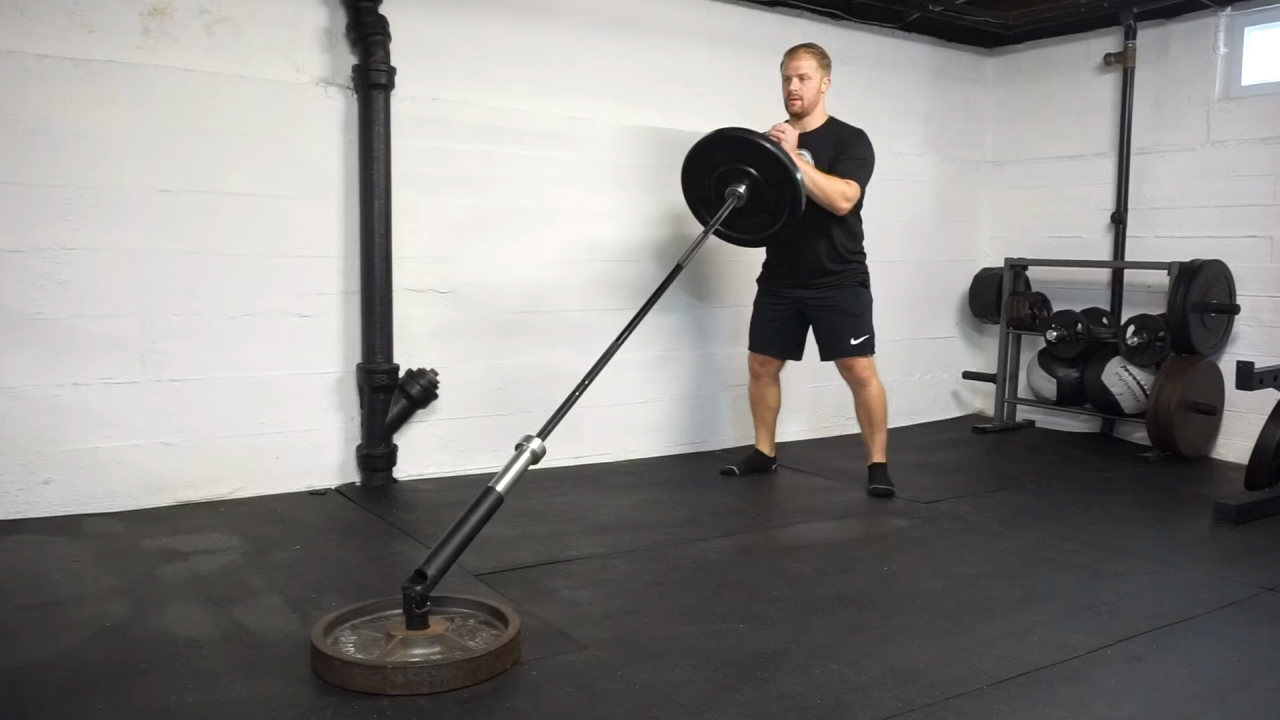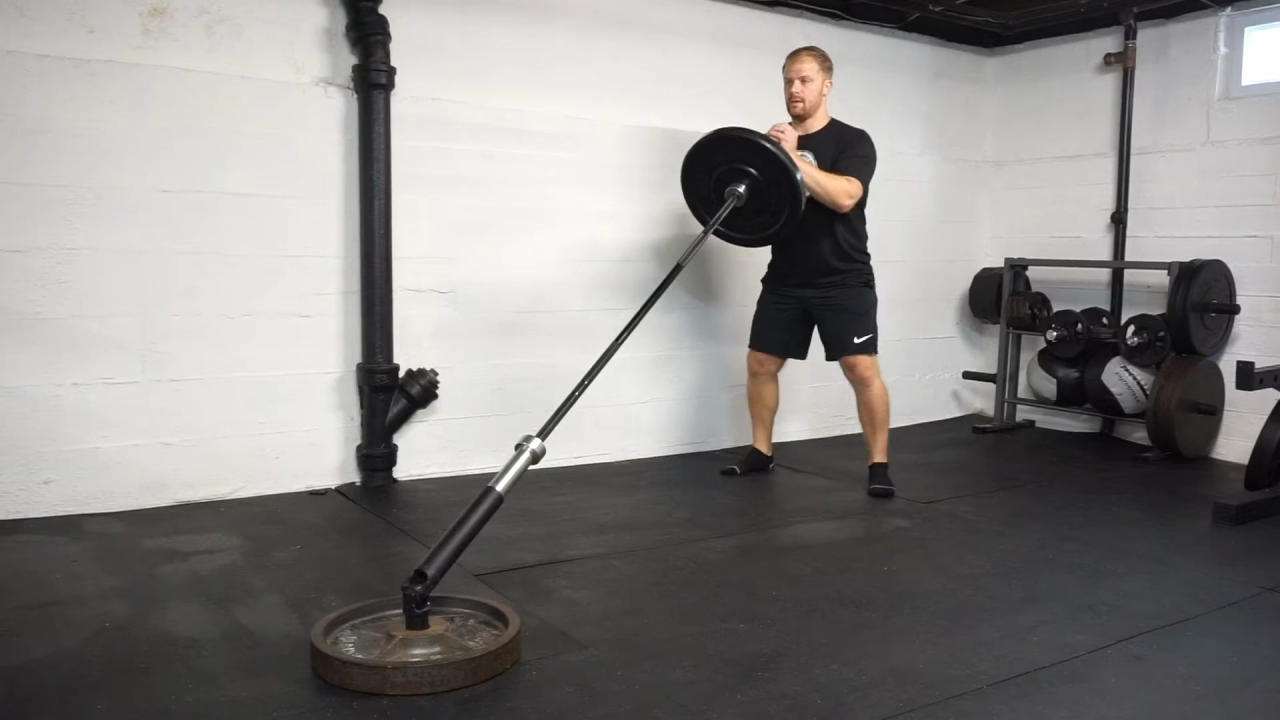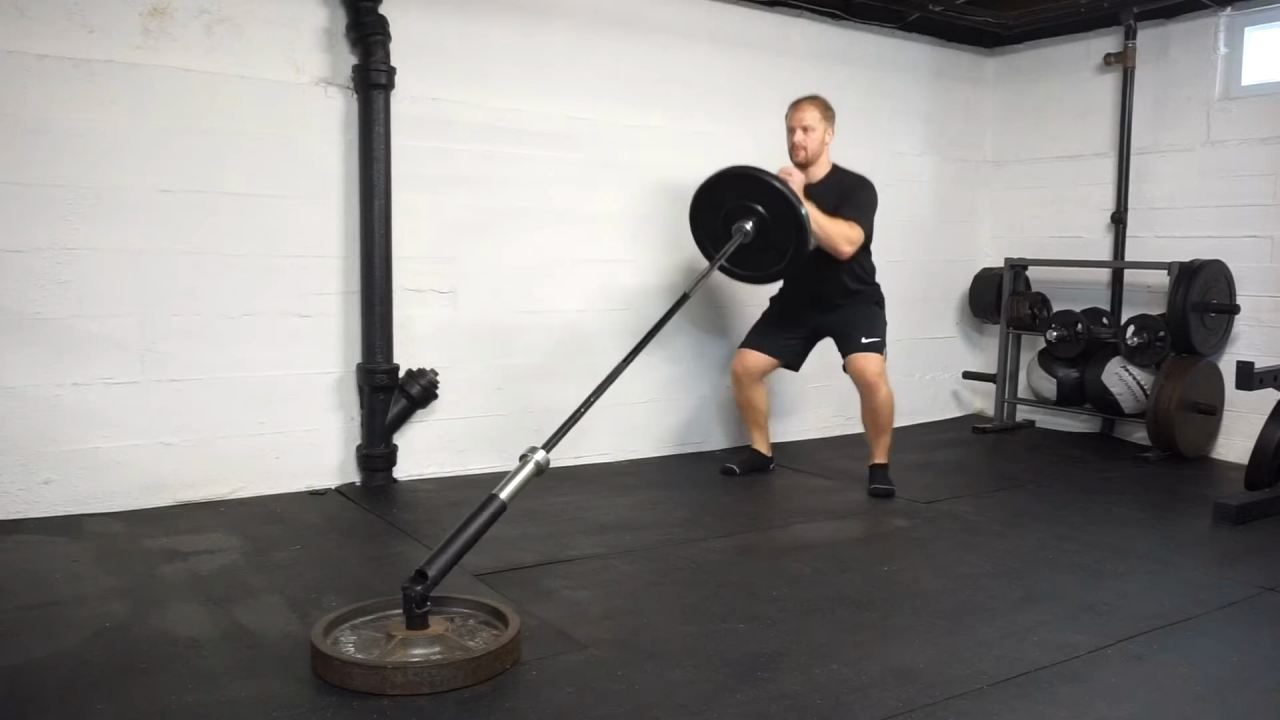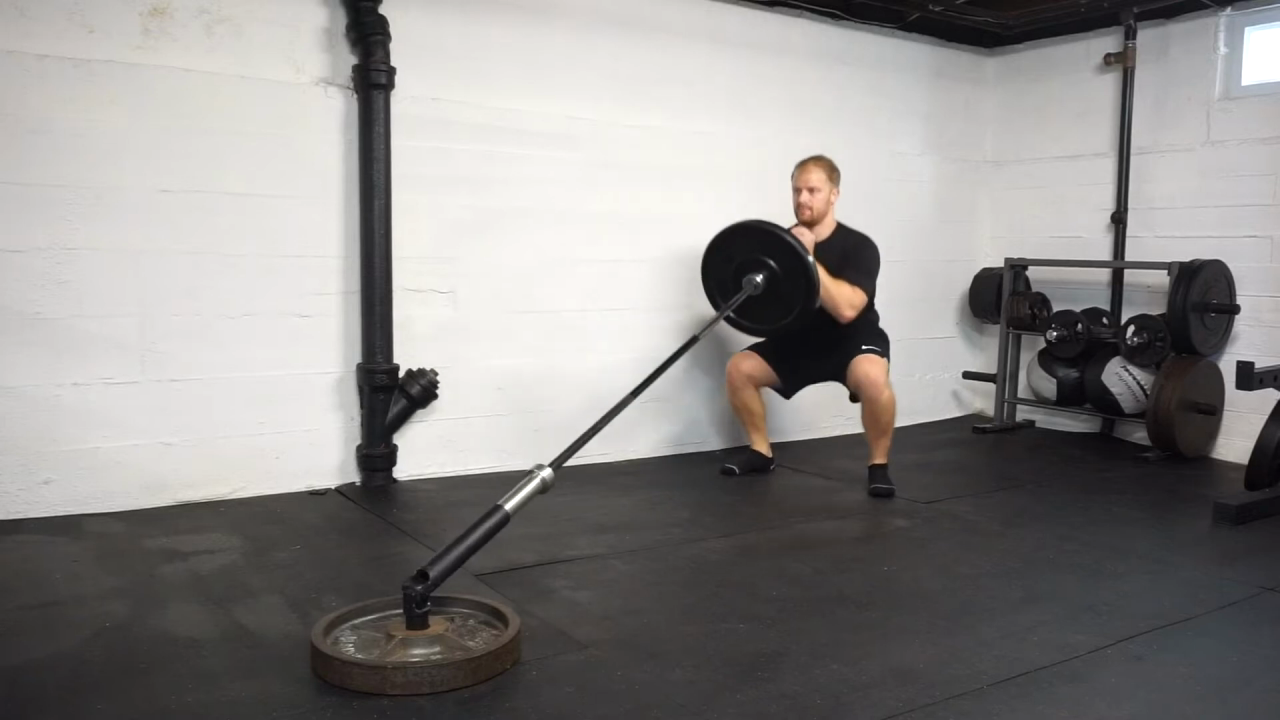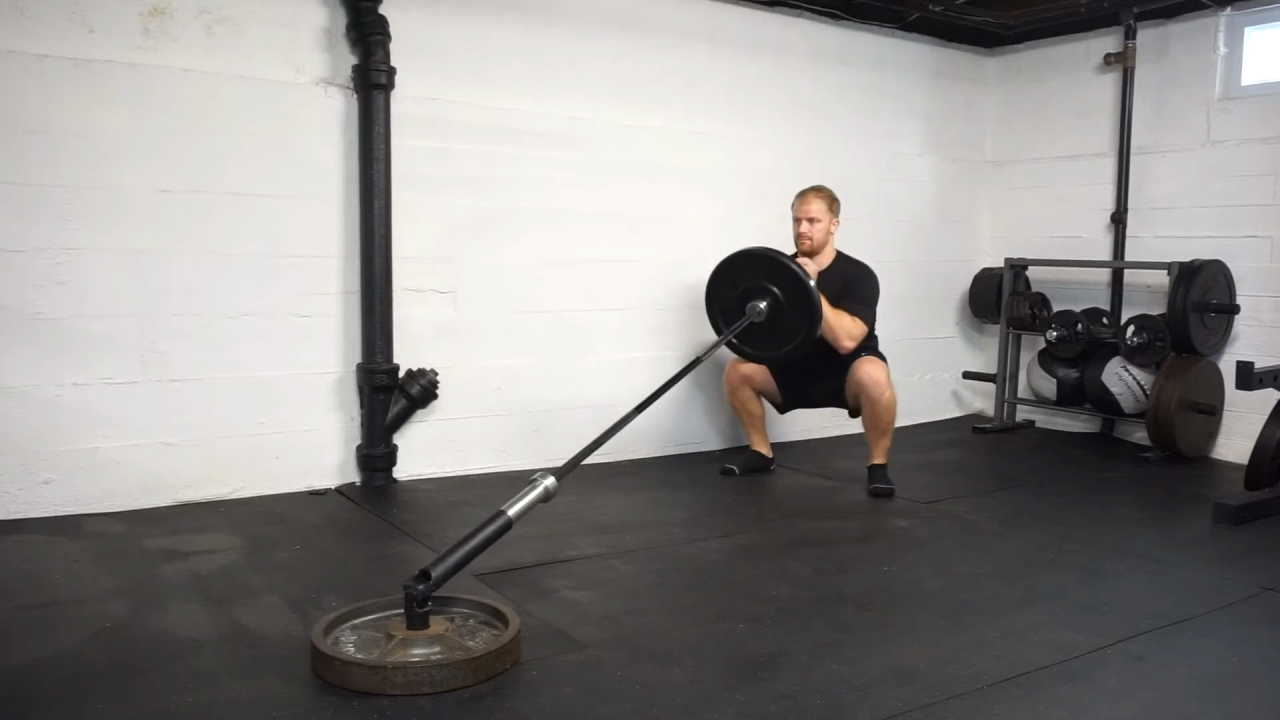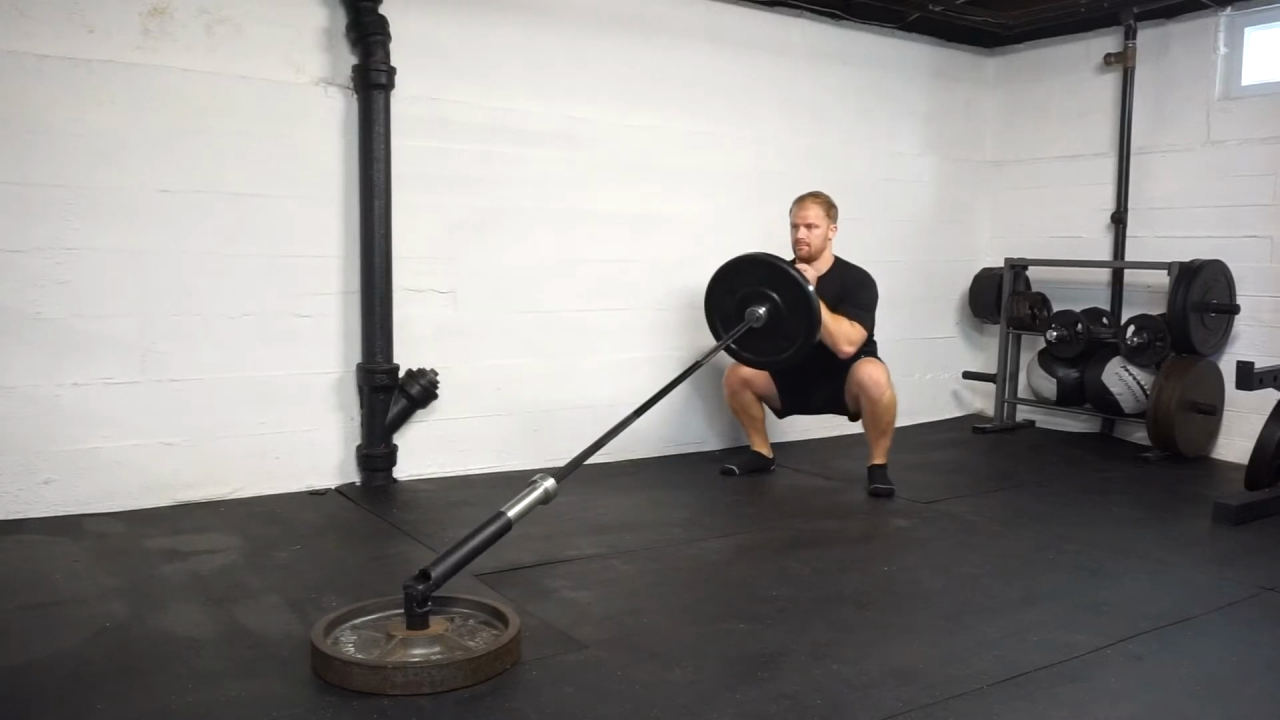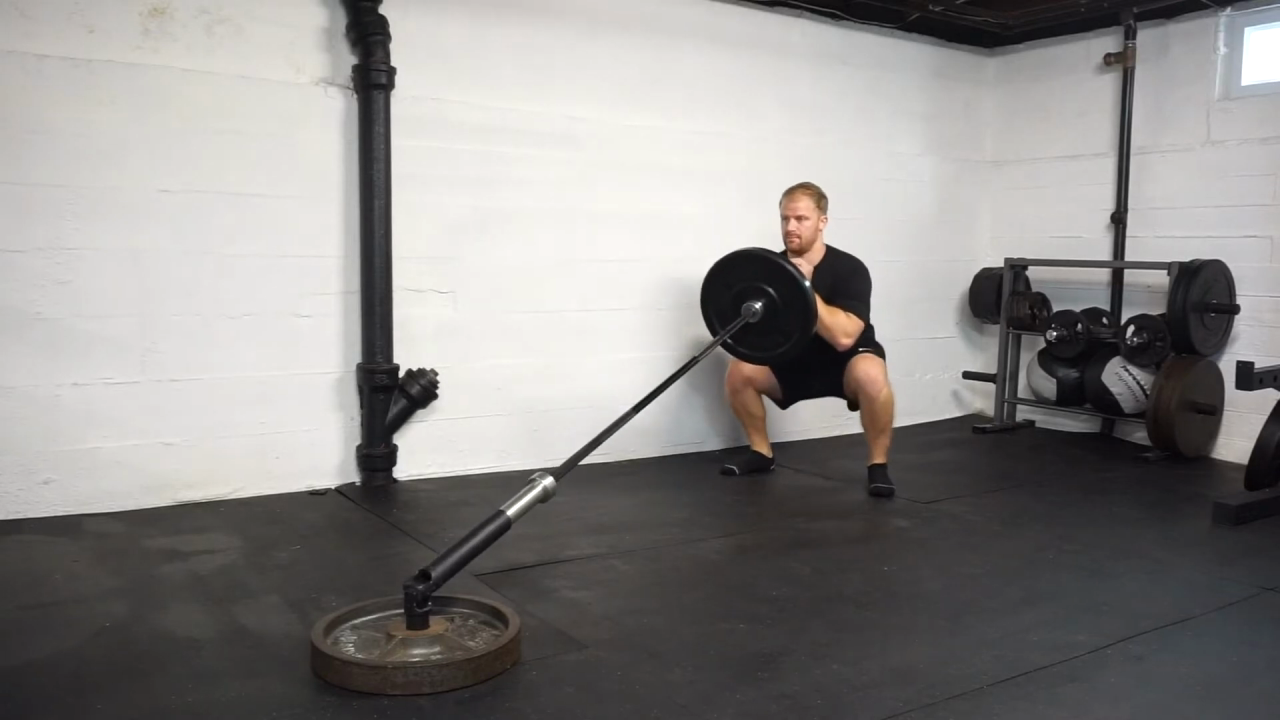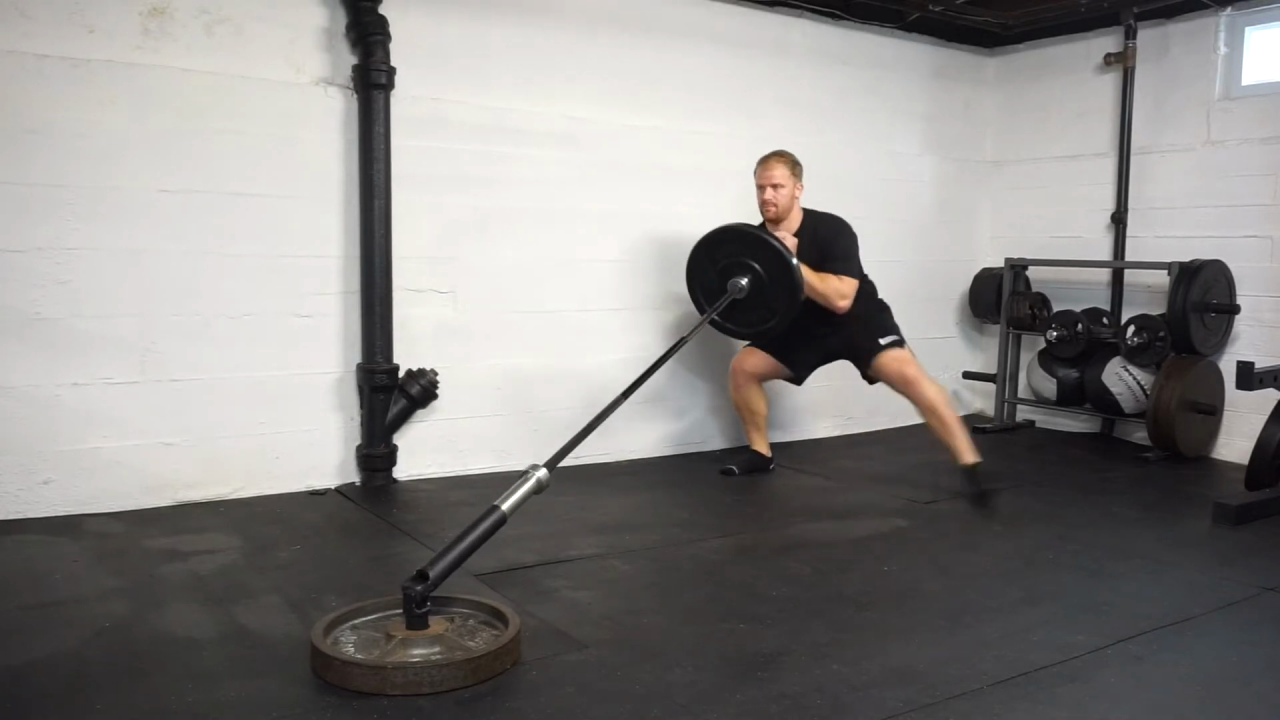
dt=0.4s
person 1, frame 1
left shoulder: (849, 140)
right shoulder: (770, 140)
left elbow: (842, 199)
left wrist: (793, 159)
left hip: (838, 279)
right hip: (780, 278)
left knee: (858, 371)
right knee: (762, 365)
left ankle: (877, 464)
right ankle: (764, 452)
person 1, frame 2
left shoulder: (851, 141)
right shoulder: (773, 141)
left elbow: (844, 196)
left wrist: (793, 158)
left hip: (842, 279)
right hip: (785, 279)
left knee: (862, 370)
right knee: (760, 365)
left ankle: (879, 464)
right ankle: (761, 451)
person 1, frame 3
left shoulder: (854, 188)
left elbow: (844, 244)
left wrist: (800, 201)
left hip: (852, 301)
right hip: (796, 300)
left knee: (869, 373)
right knee: (744, 366)
left ankle: (879, 465)
right ankle: (760, 450)
person 1, frame 4
left shoulder: (857, 247)
left elbow: (846, 309)
left wrist: (808, 260)
left hip: (853, 344)
right hip: (799, 341)
left knee: (871, 377)
right knee: (739, 369)
left ankle: (879, 465)
right ankle: (760, 451)
person 1, frame 5
left shoulder: (858, 275)
left elbow: (846, 340)
left hip: (847, 374)
right hip: (799, 369)
left knee: (873, 376)
right knee: (738, 372)
left ankle: (878, 465)
right ankle: (761, 452)
person 1, frame 6
left shoulder: (856, 281)
left elbow: (846, 346)
left hip: (845, 380)
right hip: (798, 375)
left knee: (873, 377)
right knee: (737, 376)
left ankle: (878, 466)
right ankle: (761, 452)
person 1, frame 7
left shoulder: (848, 269)
left elbow: (844, 337)
left hip: (850, 357)
right hip: (799, 358)
left knee: (870, 377)
right knee: (739, 373)
left ankle: (878, 465)
right ankle: (761, 452)
person 1, frame 8
left shoulder: (831, 230)
left elbow: (841, 299)
left hip: (858, 318)
right hip: (804, 325)
left knee: (907, 375)
right knee: (743, 367)
left ankle: (970, 463)
right ankle: (760, 453)
